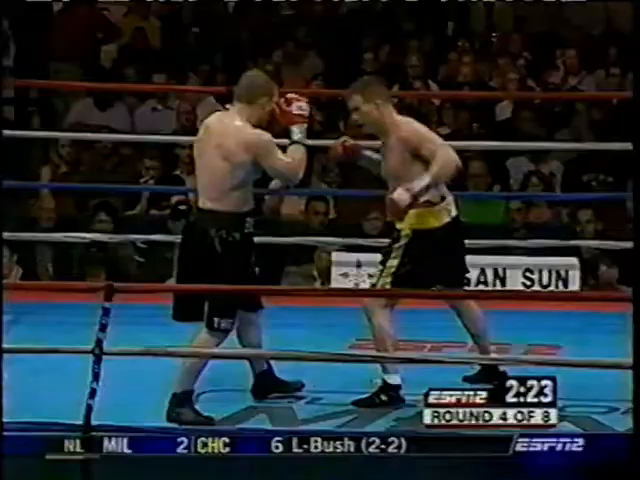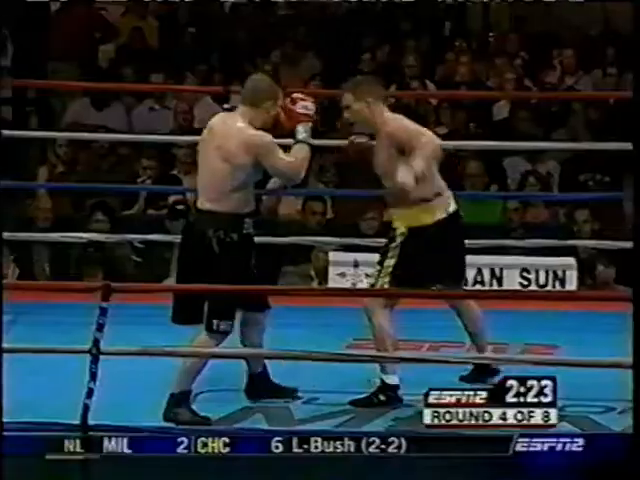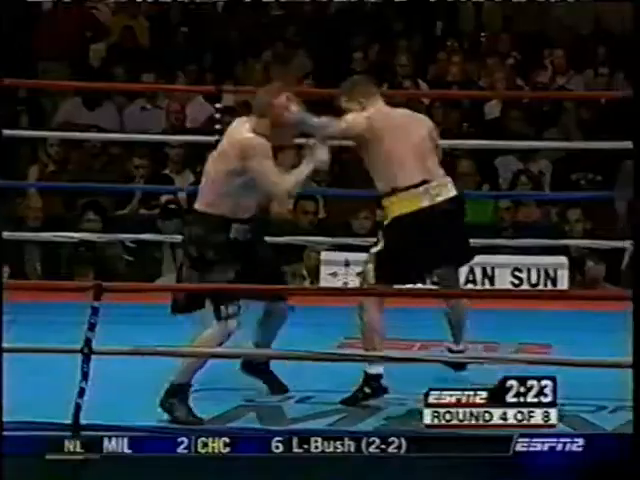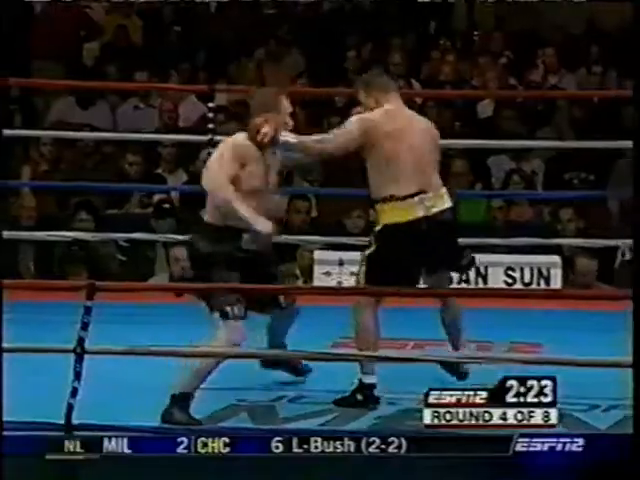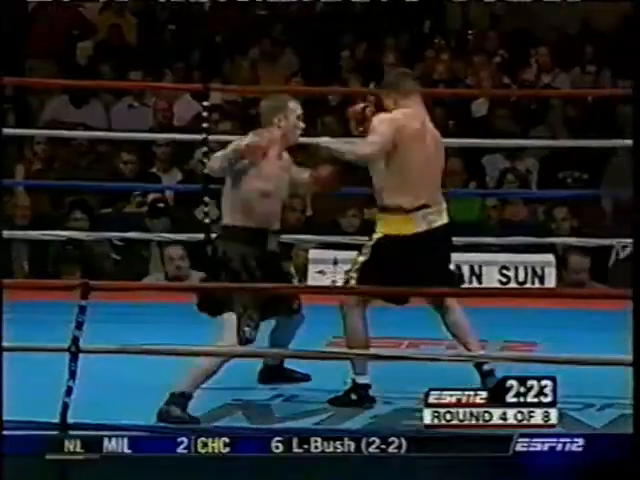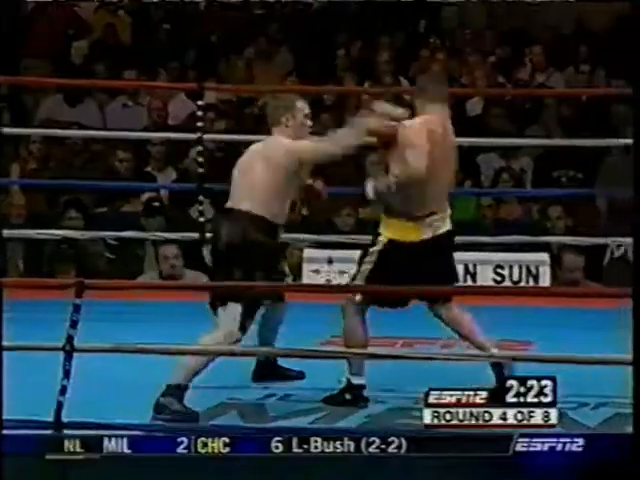
dt=0.1s
person 1, frame 1
left shoulder: (212, 122)
right shoulder: (253, 138)
right elbow: (292, 174)
right wrist: (298, 132)
left hip: (212, 225)
right hip: (222, 232)
left knee: (248, 309)
right knee: (218, 327)
left ankle: (264, 378)
right ankle: (179, 401)
person 1, frame 2
left shoulder: (218, 122)
right shoulder: (255, 139)
right elbow: (294, 173)
right wrist: (303, 131)
left hip: (212, 226)
right hip: (221, 232)
left knee: (256, 310)
right knee: (217, 328)
left ankle: (258, 380)
right ankle: (177, 401)
person 1, frame 3
left shoulder: (243, 127)
right shoulder: (245, 141)
right elbow: (280, 188)
right wrist: (314, 160)
left hip: (239, 231)
right hip: (213, 235)
left knee: (280, 301)
right knee: (225, 325)
left ankle: (259, 361)
right ankle: (175, 394)
person 1, frame 4
left shoulder: (271, 154)
right shoulder: (236, 147)
left elbow: (270, 206)
right elbow: (213, 184)
right wrist: (253, 218)
left hip: (250, 245)
right hip: (219, 247)
left knee: (287, 305)
right knee: (232, 335)
left ankle: (275, 353)
right ankle: (179, 401)
person 1, frame 5
left shoulder: (283, 158)
right shoulder: (253, 148)
left elbow: (297, 181)
right elbow: (215, 166)
left wrist: (314, 179)
right wrist: (238, 154)
left hip: (265, 249)
right hip: (240, 250)
left knee: (293, 313)
right knee: (238, 339)
left ankle: (273, 367)
right ankle: (176, 401)
person 1, frame 6
left shoulder: (259, 151)
right shoulder: (288, 149)
right elbow: (337, 145)
right wrist: (367, 121)
left hip: (237, 231)
right hip: (246, 239)
left knee: (275, 303)
right knee: (229, 332)
left ankle: (265, 365)
right ankle: (171, 395)
person 2, frame 1
left shoulder: (406, 130)
right shoulder: (390, 134)
left elbow: (450, 160)
left wrist: (412, 191)
right wrist: (360, 154)
left hip: (425, 226)
right hip: (442, 220)
left knee: (376, 304)
right knee: (457, 294)
left ankle: (391, 386)
right ankle: (491, 365)
person 2, frame 2
left shoulder: (393, 126)
right shoulder: (385, 132)
left elbow: (431, 145)
left wrist: (409, 175)
left hip: (420, 222)
right hip: (442, 216)
left knee: (377, 303)
right knee: (456, 292)
left ankle: (389, 386)
right ankle: (484, 362)
person 2, frame 3
left shoulder: (365, 120)
right shoulder: (419, 120)
left elbow: (332, 129)
left wrist: (298, 116)
left hip: (409, 214)
right hip: (446, 202)
left knee: (371, 298)
right knee: (448, 282)
left ankle: (373, 381)
right ankle: (458, 349)
person 2, frame 4
left shoulder: (367, 123)
right shoulder: (425, 125)
left elbow: (327, 147)
left wrist: (283, 137)
left hip: (401, 222)
right hip: (439, 213)
left knee: (365, 301)
right knee: (443, 289)
left ankle: (367, 387)
right ankle: (457, 359)
person 2, frame 5
left shoulder: (389, 121)
right shoulder: (432, 132)
left elbow: (366, 153)
left wrist: (325, 143)
left hip: (397, 232)
right hip: (435, 226)
left knee: (351, 303)
right knee: (443, 303)
left ankle: (360, 388)
right ankle: (486, 367)
person 2, frame 6
left shoulder: (414, 128)
right shoulder: (447, 134)
left elbow: (416, 169)
left wrist: (379, 187)
left hip: (404, 237)
right hip: (437, 231)
left knee: (353, 304)
right knee: (444, 306)
left ankle: (355, 387)
right ankle: (499, 364)
